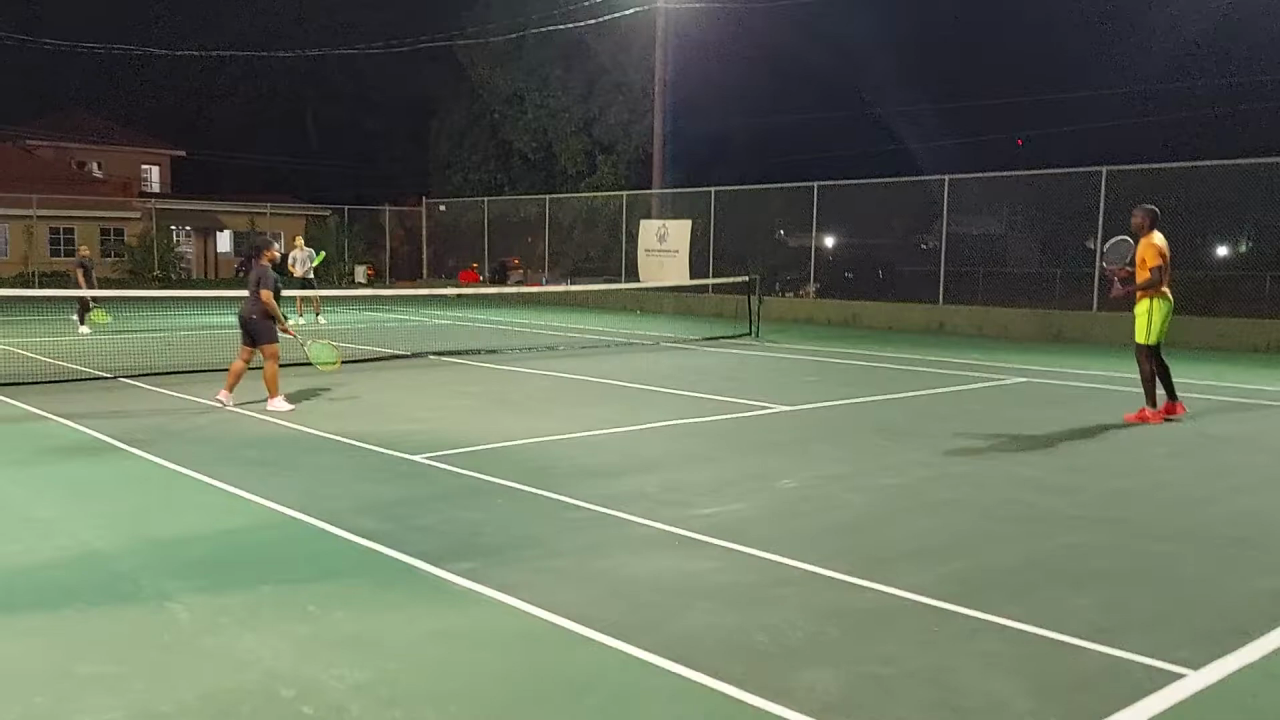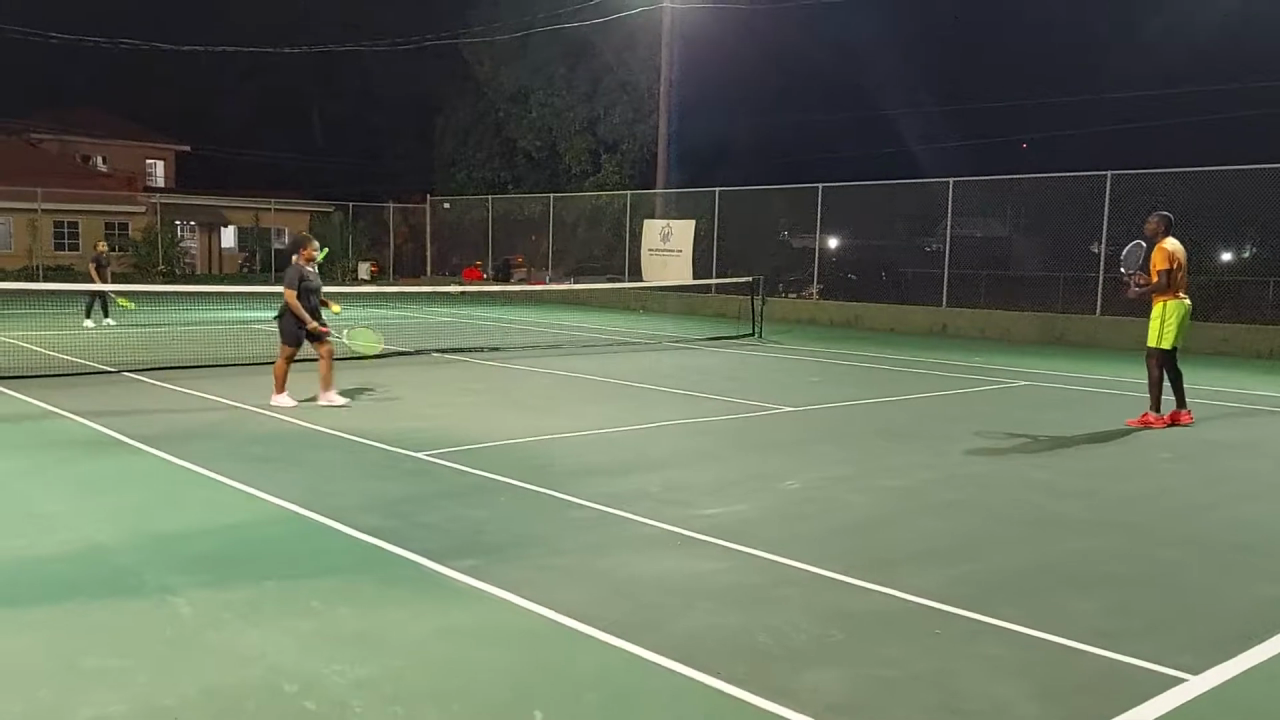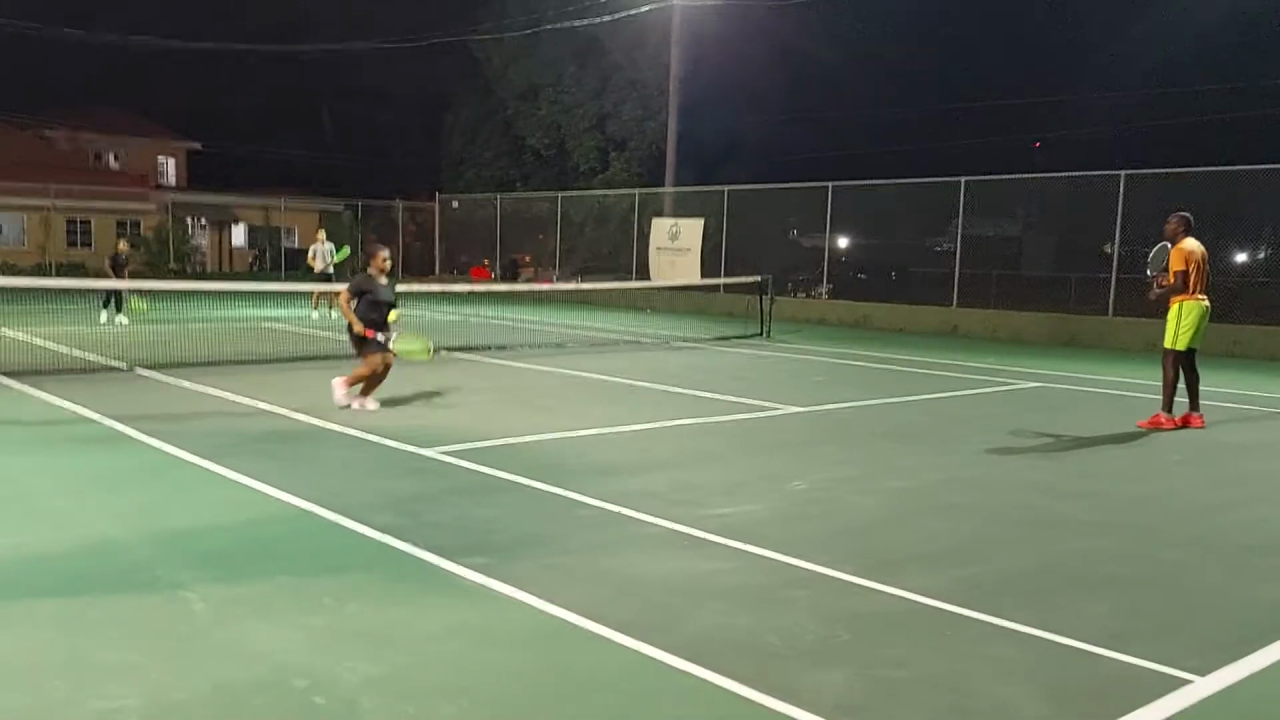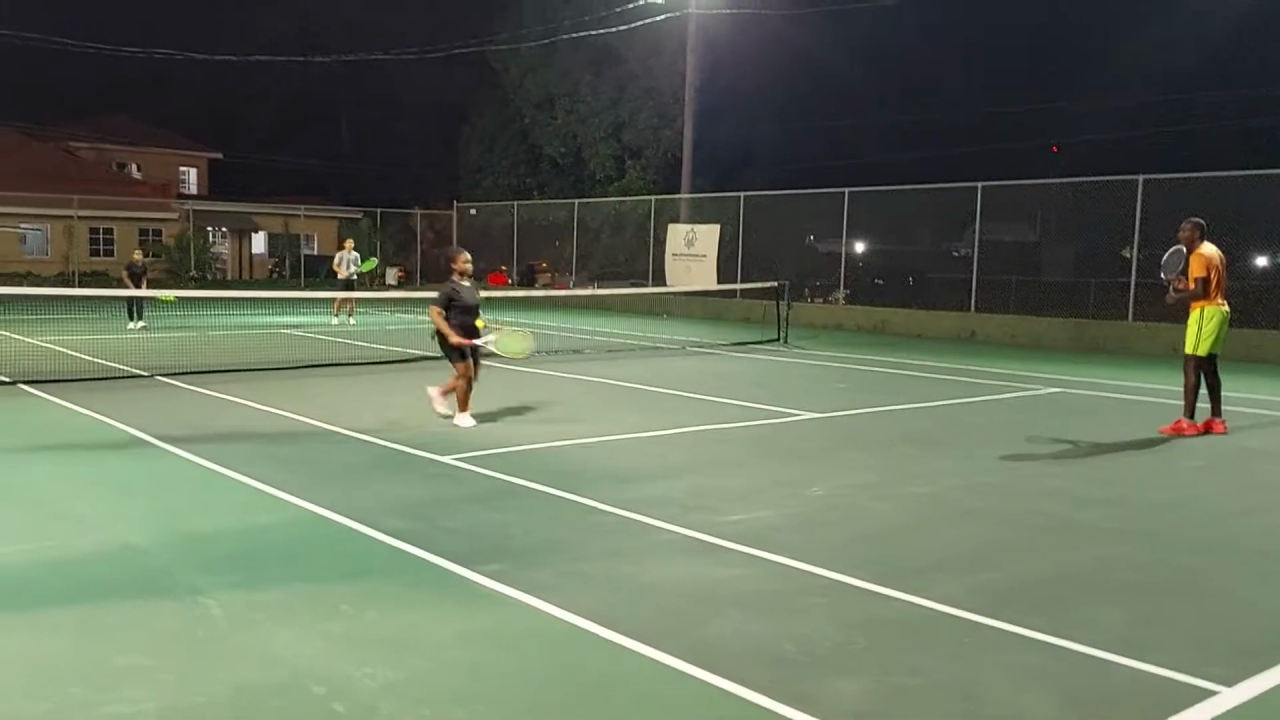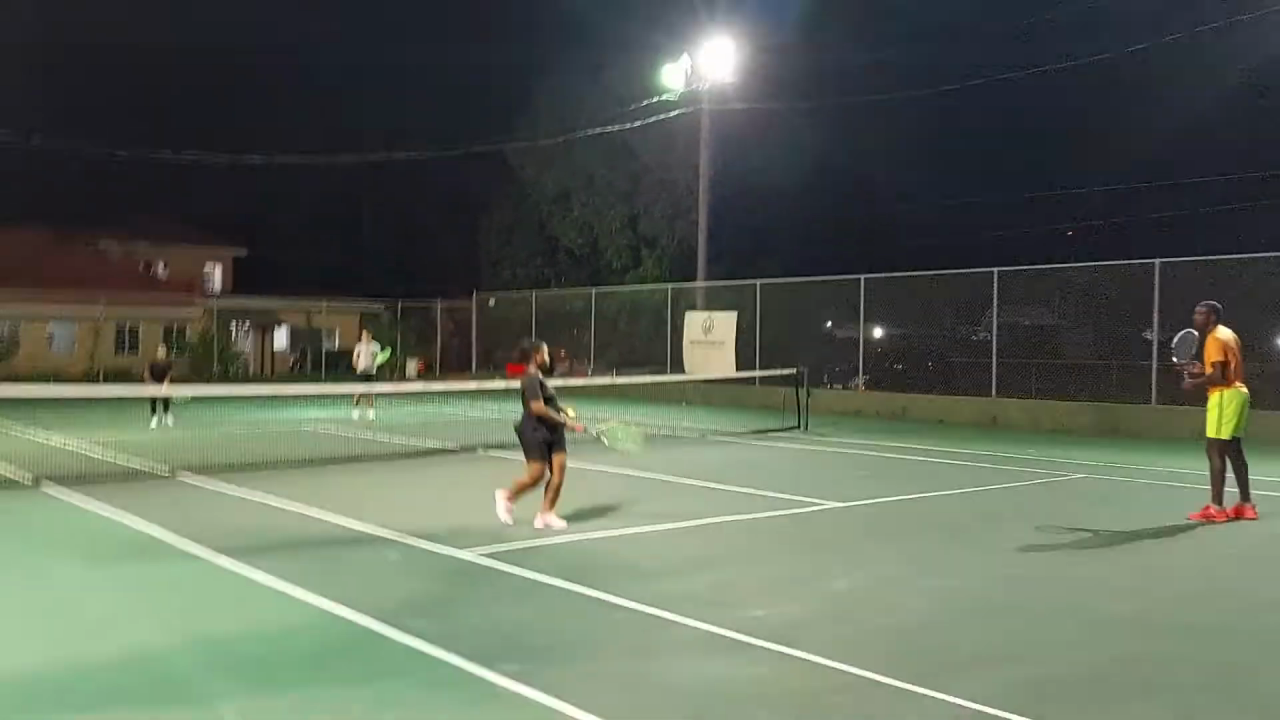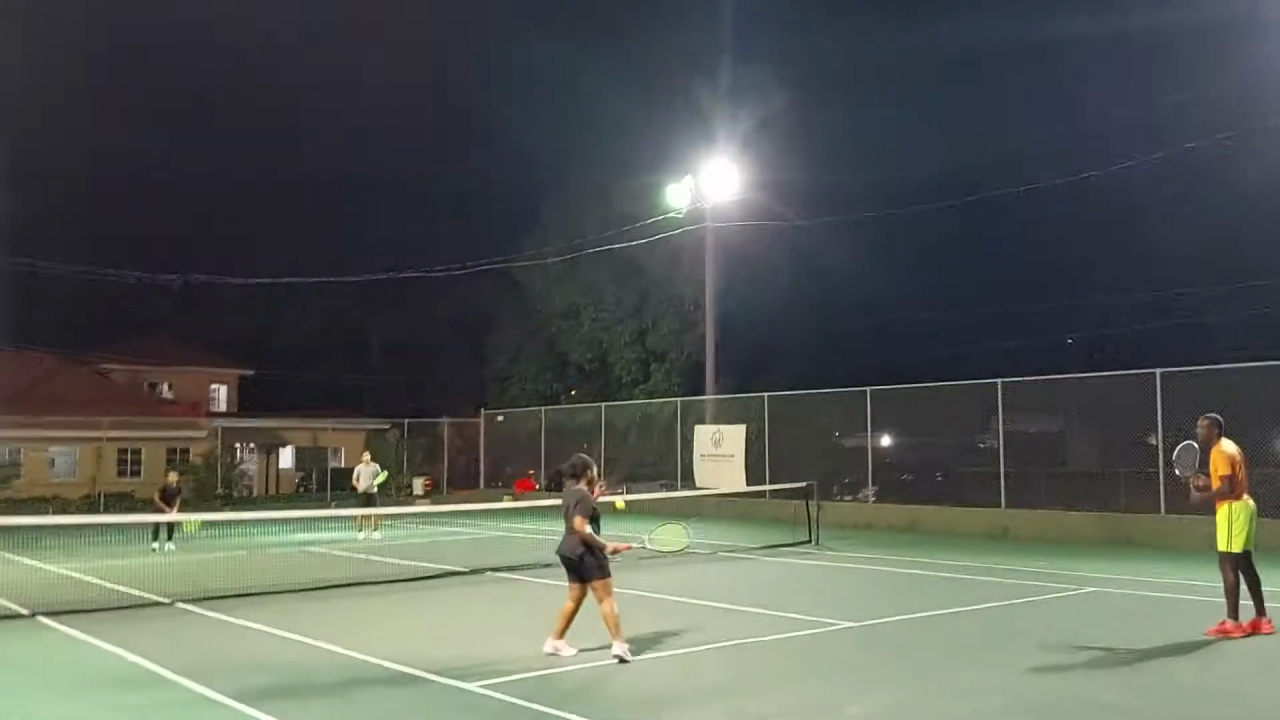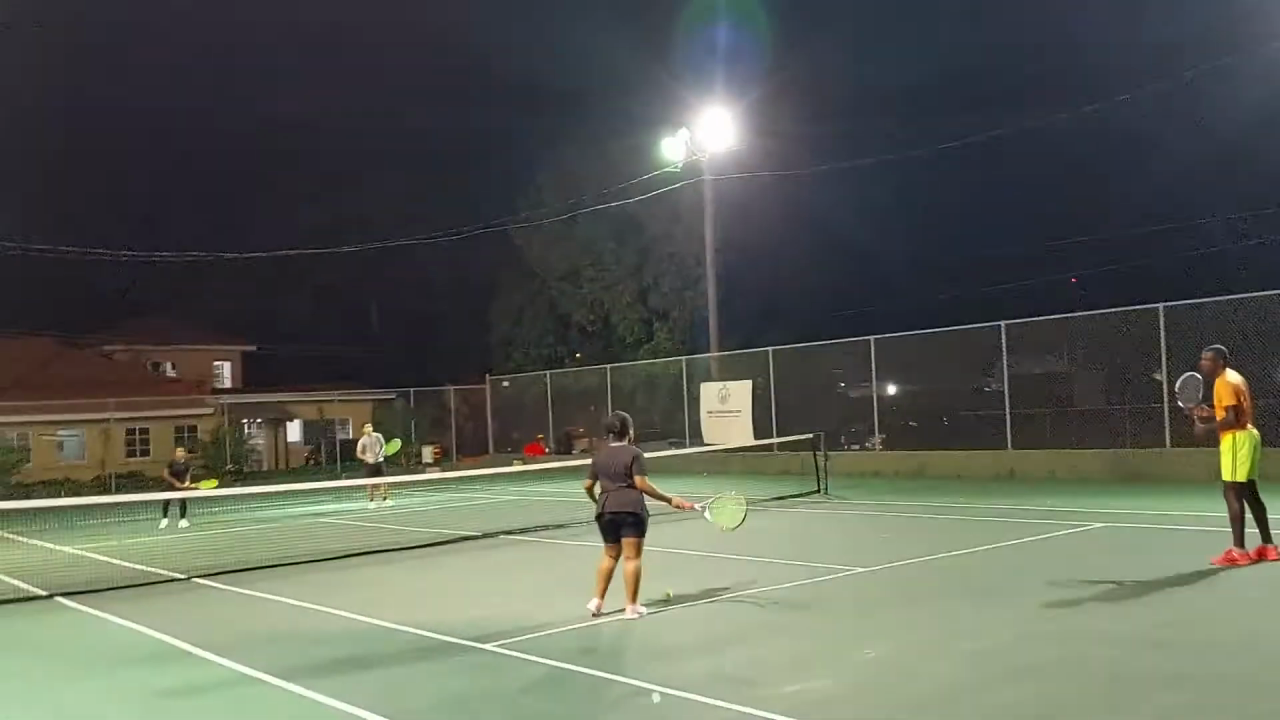
dt=0.4s
person 1, frame 1
left shoulder: (1151, 243)
right shoulder: (1153, 240)
left elbow: (1156, 279)
left wrist: (1127, 290)
right wrist: (1130, 272)
left hip: (1152, 303)
right hip: (1156, 301)
left knee: (1143, 354)
right knee: (1154, 354)
left ankle: (1151, 410)
right ankle: (1173, 402)
person 1, frame 2
left shoulder: (1162, 248)
right shoulder: (1176, 246)
left elbow: (1164, 284)
left wrist: (1140, 292)
right wrist: (1148, 280)
left hip: (1167, 306)
right hip: (1178, 304)
left knee: (1153, 359)
right knee: (1169, 359)
left ankle: (1155, 414)
right ankle: (1182, 411)
person 1, frame 3
left shoulder: (1180, 249)
right shoulder: (1198, 248)
left elbow: (1180, 285)
left wrist: (1159, 293)
right wrist: (1168, 283)
left hip: (1185, 307)
right hip: (1199, 305)
left knee: (1170, 360)
right knee: (1187, 360)
left ankle: (1166, 416)
right ankle: (1194, 414)
person 1, frame 4
left shoulder: (1199, 255)
right shoulder: (1215, 252)
left elbow: (1200, 291)
left wrist: (1177, 297)
right wrist: (1187, 286)
left hip: (1205, 312)
right hip: (1219, 310)
left knee: (1191, 365)
right knee: (1209, 365)
left ankle: (1188, 421)
right ankle: (1216, 420)
person 1, frame 5
left shoulder: (1214, 338)
right shoulder: (1228, 334)
left elbow: (1219, 376)
left wrist: (1195, 383)
right wrist: (1203, 370)
left hip: (1225, 396)
right hip: (1236, 393)
left knee: (1215, 449)
right knee: (1233, 449)
left ankle: (1216, 507)
right ankle: (1246, 504)
person 1, frame 6
left shoulder: (1220, 451)
right shoulder: (1227, 447)
left elbow: (1228, 489)
left wrist: (1202, 497)
right wrist: (1208, 483)
left hip: (1233, 509)
right hip: (1241, 506)
left knee: (1228, 564)
right knee: (1244, 563)
left ankle: (1232, 622)
right ankle: (1261, 618)
person 1, frame 7
left shoulder: (1224, 382)
right shoulder: (1233, 378)
left elbow: (1233, 419)
left wrist: (1207, 428)
right wrist: (1211, 413)
left hip: (1237, 439)
right hip: (1246, 436)
left knee: (1232, 493)
right knee: (1249, 492)
left ankle: (1239, 551)
right ankle: (1268, 546)
person 2, frame 1
left shoulder: (257, 270)
right shoulder: (267, 272)
right elbow: (266, 299)
left wrist: (279, 317)
right wrist: (281, 322)
left hip: (249, 317)
right hip: (259, 319)
left knee: (244, 357)
right knee: (272, 357)
left ankle: (225, 393)
right ankle: (274, 399)
person 2, frame 2
left shoulder: (312, 270)
right shoulder: (294, 271)
right elbow: (290, 298)
left wrist: (327, 303)
right wrist: (308, 320)
left hip: (312, 318)
right hip: (293, 319)
left knee: (327, 351)
right knee: (287, 357)
left ankle: (327, 394)
right ankle: (278, 395)
person 2, frame 3
left shoulder: (389, 284)
right shoulder: (363, 280)
left elbow: (389, 308)
right elbow: (343, 300)
left wrist: (393, 316)
right wrist: (355, 323)
left hip: (379, 330)
right hip: (363, 331)
left knee: (387, 363)
right knee: (374, 367)
left ankle: (361, 398)
right ankle: (343, 384)
person 2, frame 4
left shoulder: (472, 285)
right shoulder: (449, 288)
right elbow: (435, 314)
left wrist: (479, 320)
right wrist: (451, 335)
left hip: (470, 336)
right hip: (454, 338)
left knee: (471, 376)
right knee: (466, 375)
left ankle: (439, 393)
right ankle: (462, 414)
person 2, frame 5
left shoulder: (538, 377)
right shoulder: (531, 380)
right elbow: (538, 409)
left wrist: (562, 412)
right wrist: (566, 422)
left hip: (551, 430)
right hip: (535, 431)
left knee: (559, 471)
right knee: (537, 475)
left ankle: (546, 514)
right ankle: (506, 497)
person 2, frame 6
left shoulder: (570, 493)
right shoulder: (584, 497)
right elbow: (580, 526)
left wrist: (592, 498)
right wrist: (605, 545)
left hip: (570, 551)
right hip: (585, 551)
left knee: (575, 597)
right knee: (606, 597)
left ankle: (555, 641)
right ankle: (618, 644)
person 2, frame 7
left shoulder: (600, 455)
right shoulder: (634, 453)
left elbow: (588, 485)
right elbow: (642, 484)
left wrist: (597, 502)
right wrist: (670, 500)
left hip: (606, 509)
right hip: (631, 508)
left knee: (610, 555)
right knee: (632, 557)
left ankle: (598, 600)
right ankle: (632, 606)
